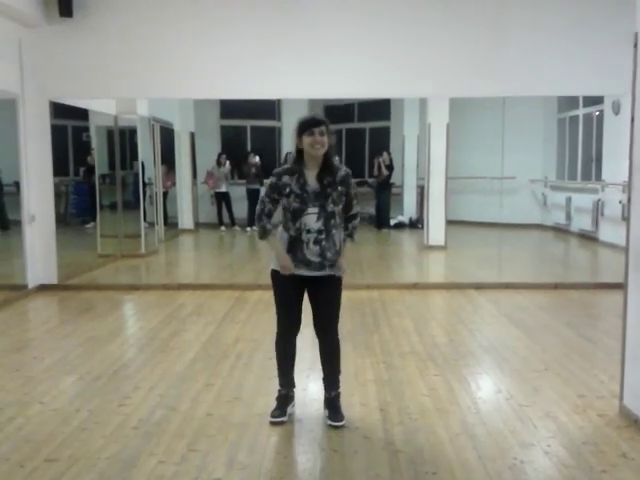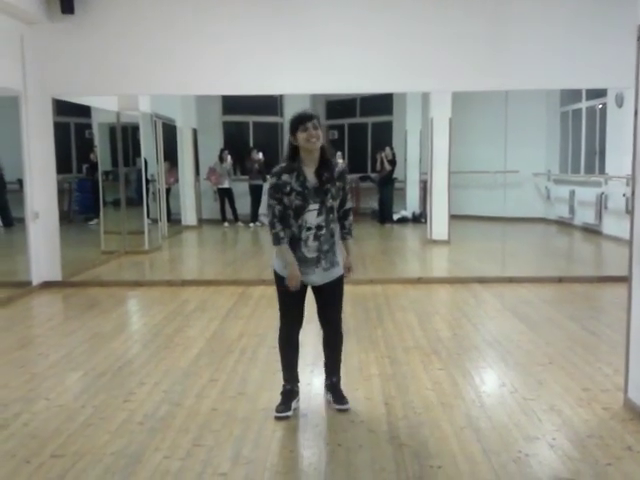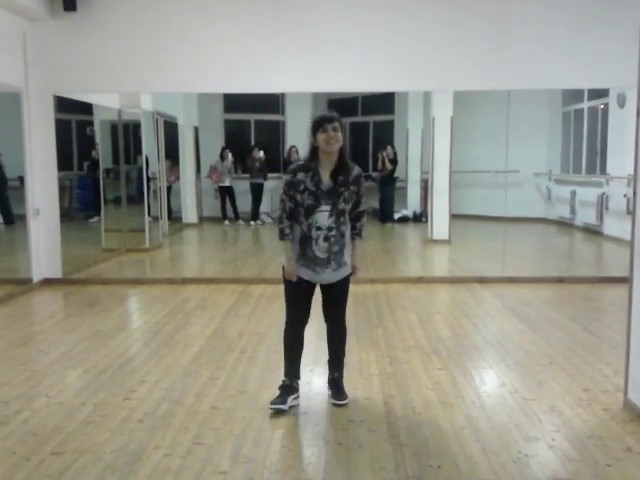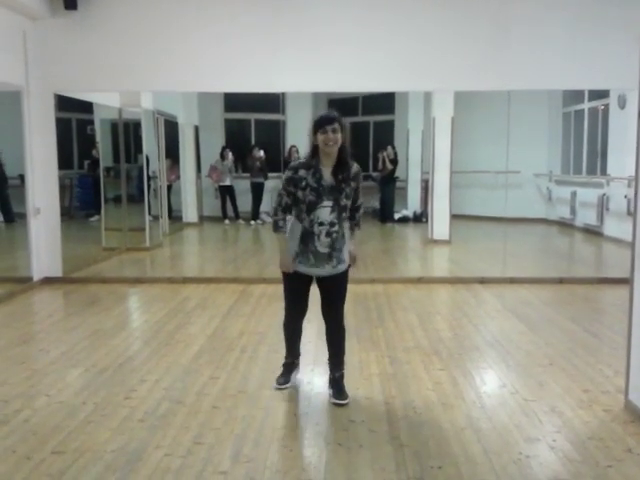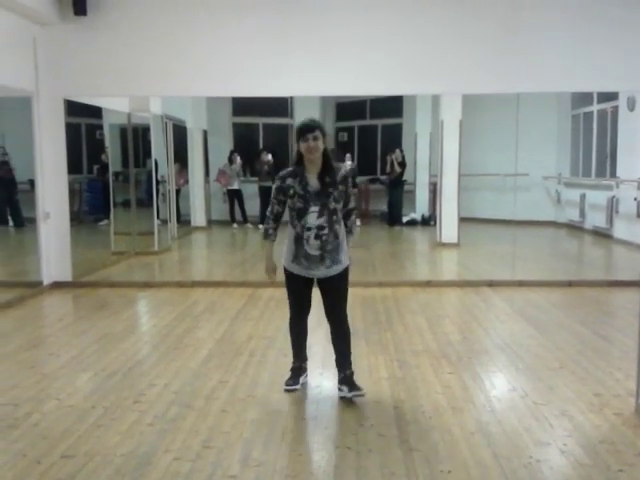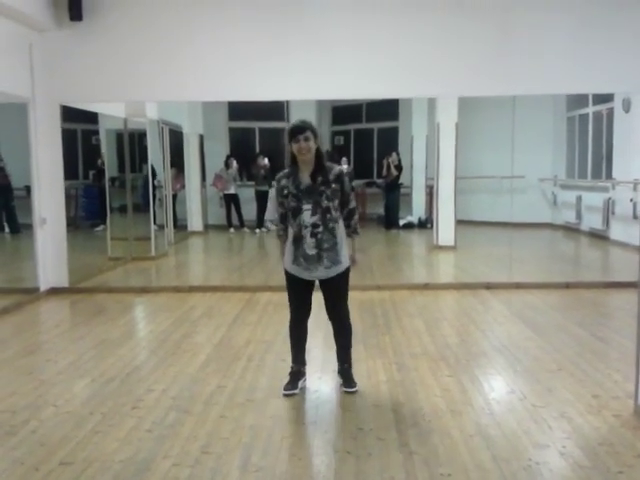
dt=0.3s
person 1, frame 1
left shoulder: (341, 176)
right shoulder: (282, 177)
left elbow: (351, 216)
right elbow: (263, 216)
left wrist: (343, 255)
right wrist: (280, 254)
left hip: (328, 269)
right hip: (288, 267)
left knee: (328, 333)
right knee: (286, 332)
left ankle: (332, 399)
right ankle: (285, 395)
person 1, frame 2
left shoulder: (337, 172)
right shoulder: (281, 175)
left elbow: (345, 215)
right elbow: (275, 222)
left wrist: (348, 253)
right wrist: (290, 262)
left hip: (330, 264)
right hip: (291, 265)
left knee: (333, 325)
right knee: (289, 327)
left ankle: (333, 384)
right ankle: (290, 390)
person 1, frame 3
left shoulder: (354, 175)
right shoulder: (297, 173)
left elbow: (358, 216)
right elbow: (285, 217)
left wrist: (354, 254)
right wrist: (289, 259)
left hip: (337, 264)
right hip: (300, 262)
left knee: (336, 322)
right knee: (295, 323)
left ankle: (336, 380)
right ankle: (290, 387)
person 1, frame 4
left shoulder: (352, 171)
right shoulder: (297, 170)
right elbow: (280, 210)
left wrist: (351, 242)
right wrist: (283, 251)
left hip: (335, 260)
right hip: (299, 256)
left knee: (334, 319)
right knee: (294, 315)
left ankle: (336, 379)
right ankle: (291, 363)
person 1, frame 5
left shoulder: (341, 175)
right shoulder: (286, 179)
left elbow: (348, 214)
right elbow: (273, 217)
left wrist: (347, 247)
right wrist: (268, 256)
left hip: (334, 260)
right hip: (297, 261)
left knee: (338, 317)
right knee: (298, 316)
left ankle: (346, 377)
right ankle: (299, 367)
person 1, frame 6
left shoulder: (336, 174)
right shoulder: (283, 180)
left elbow: (350, 212)
right elbow: (282, 220)
left wrist: (352, 247)
right wrist: (283, 251)
left hip: (334, 260)
right hip: (297, 261)
left knee: (339, 316)
right knee: (298, 318)
left ankle: (345, 371)
right ankle: (297, 372)
